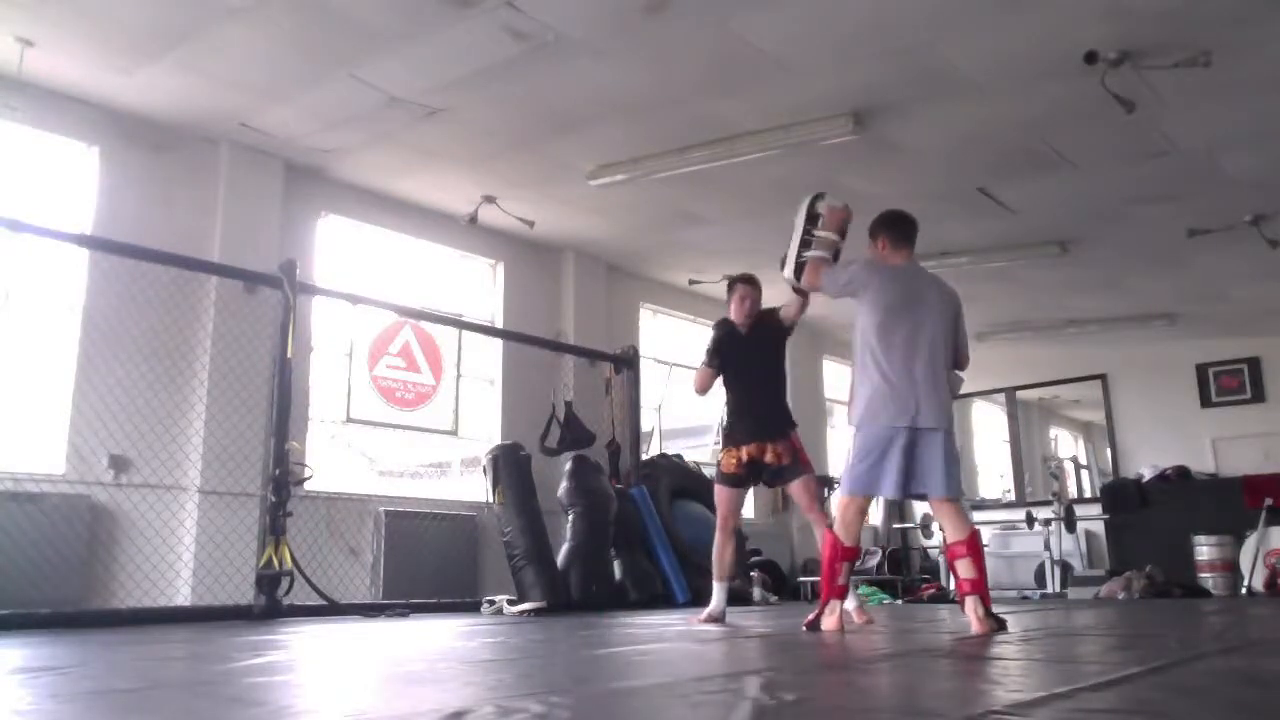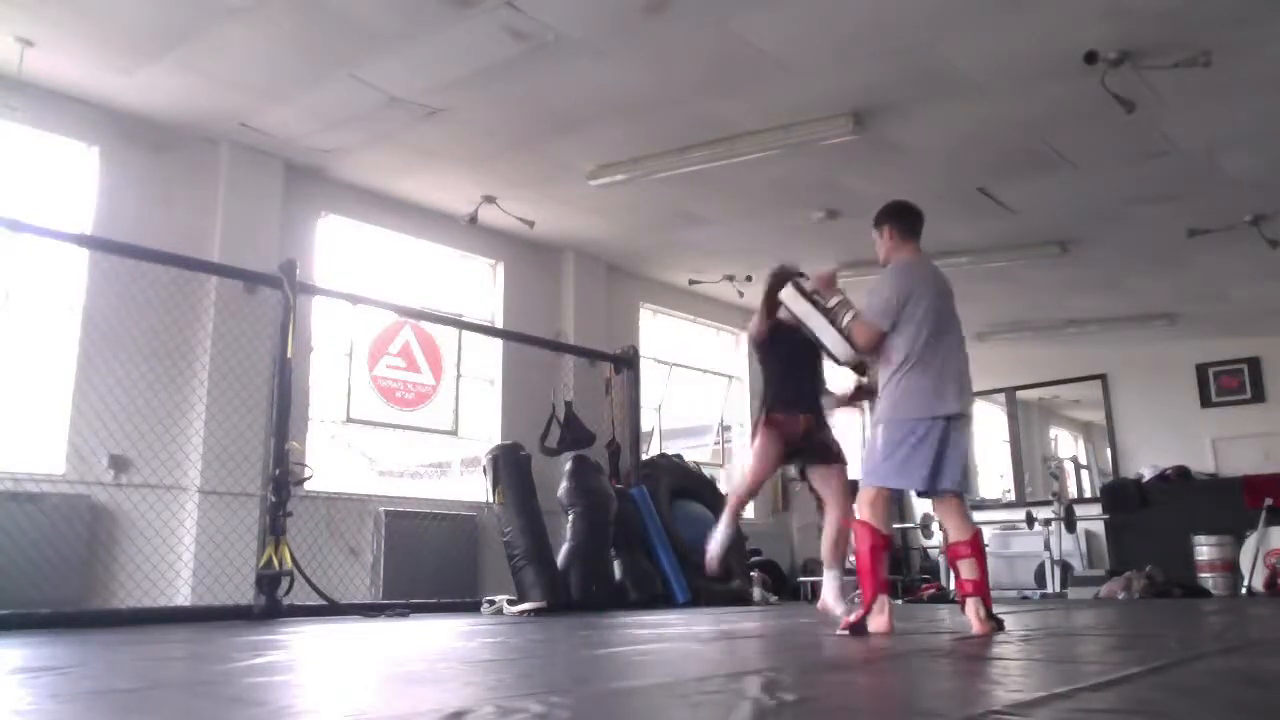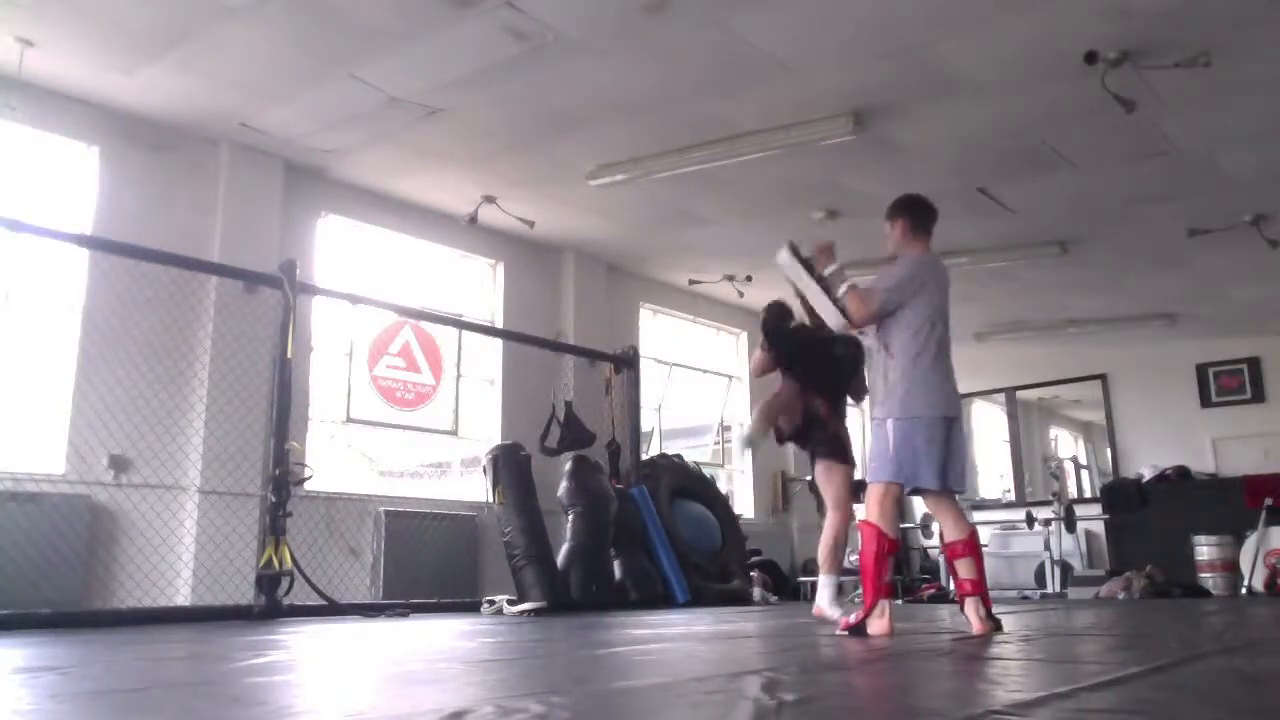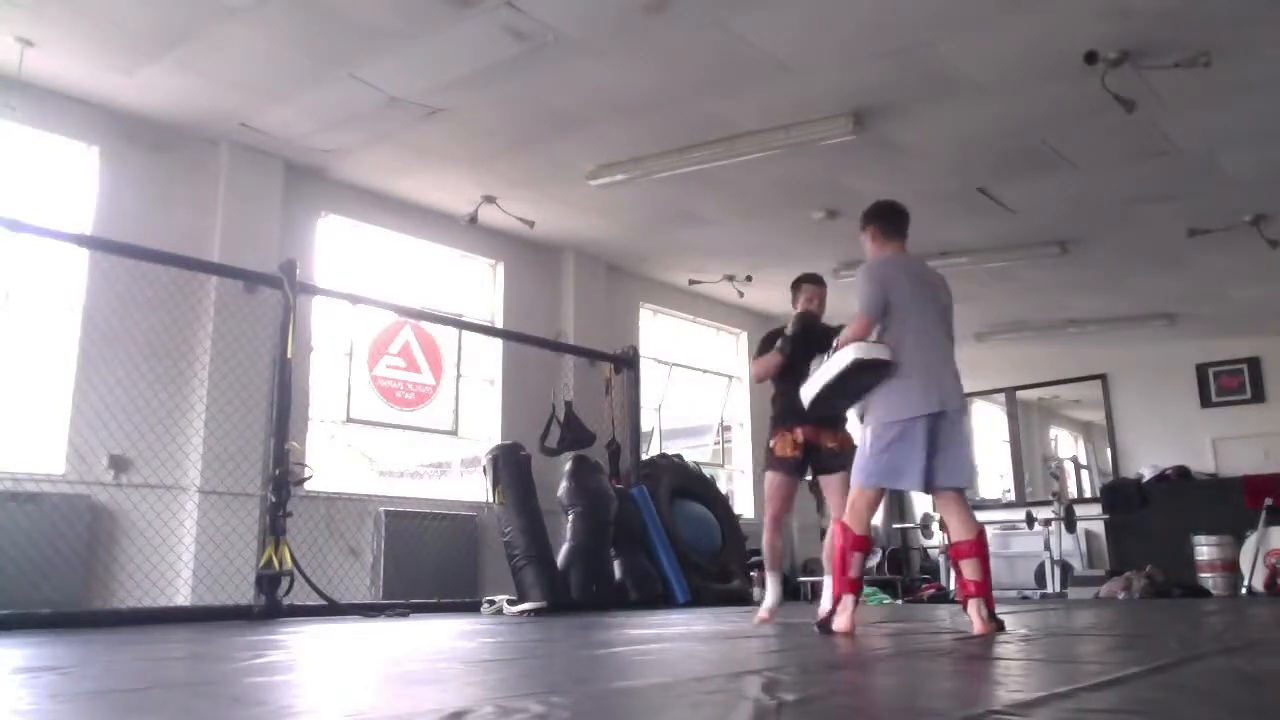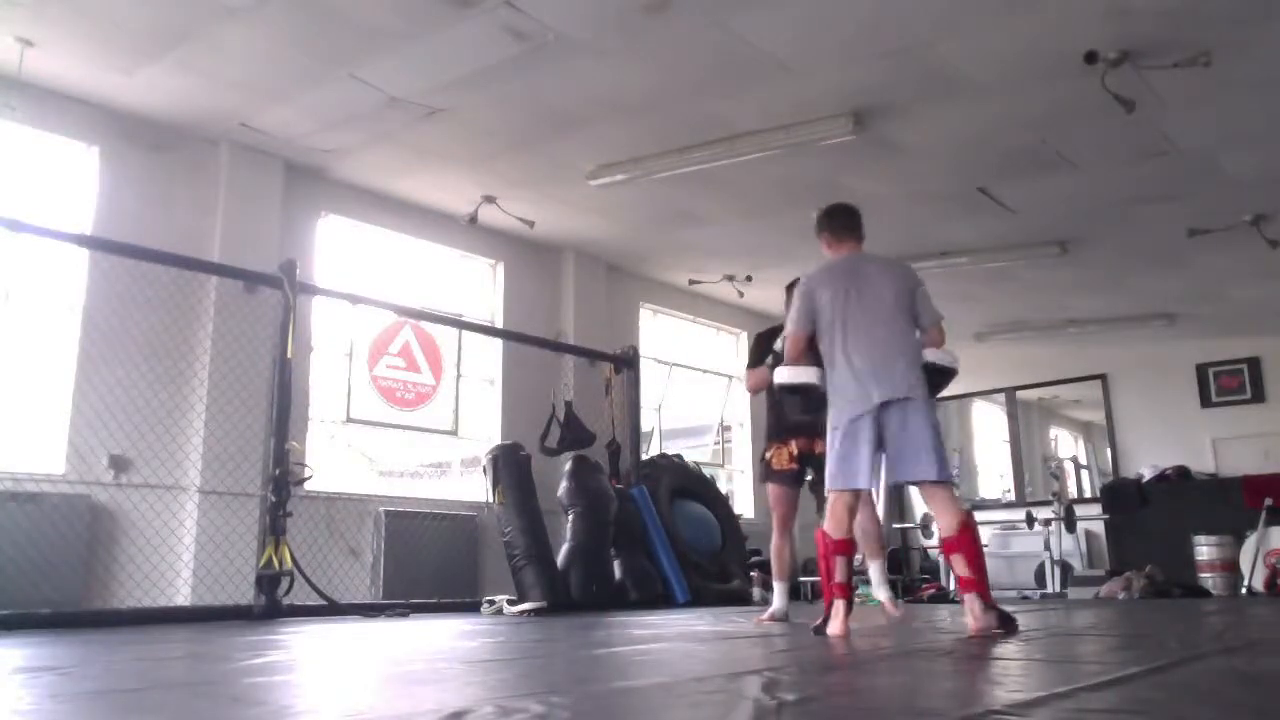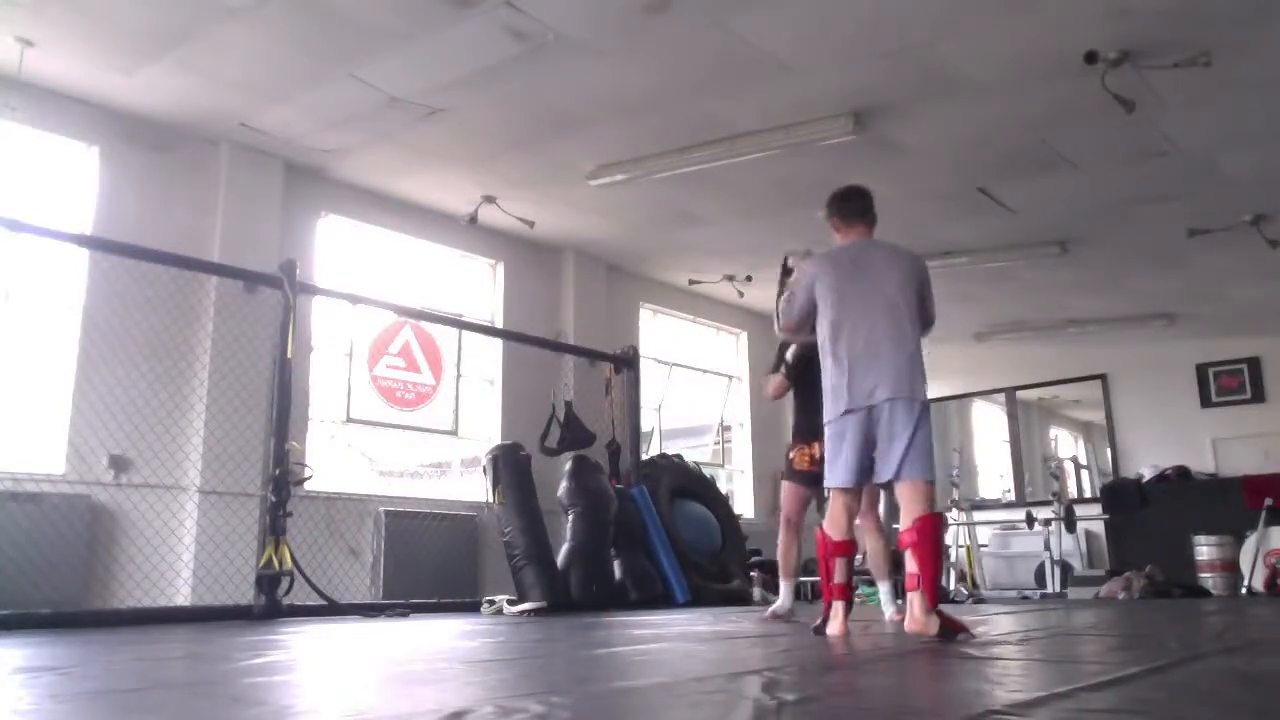
dt=0.3s
person 1, frame 1
left shoulder: (870, 273)
right shoulder: (945, 293)
left elbow: (809, 280)
right elbow: (960, 360)
left wrist: (828, 232)
left hip: (881, 415)
right hip: (933, 415)
left knee: (849, 508)
right knee: (948, 508)
left ankle: (830, 608)
right ankle: (978, 607)
person 1, frame 2
left shoulder: (897, 275)
right shoulder: (934, 278)
left elbow: (866, 340)
left wrist: (833, 297)
left hip: (907, 406)
right hip: (947, 405)
left knee: (872, 499)
right knee: (950, 504)
left ankle: (875, 608)
right ankle: (978, 608)
person 1, frame 3
left shoulder: (913, 267)
right shoulder: (928, 269)
left elbow: (859, 313)
right elbow: (883, 318)
left wrist: (831, 270)
left hip: (907, 402)
right hip: (935, 403)
left knee: (881, 497)
right knee: (942, 501)
left ankle: (876, 610)
right ankle: (977, 607)
person 1, frame 4
left shoulder: (877, 271)
right shoulder: (935, 278)
left elbow: (858, 333)
left wrist: (835, 354)
left hip: (896, 402)
right hip: (945, 400)
left knee: (861, 500)
right knee: (952, 501)
left ankle: (845, 606)
right ankle: (979, 607)
person 1, frame 5
left shoulder: (813, 282)
right shoulder: (900, 272)
left elbow: (793, 352)
right elbow: (936, 337)
left wrist: (823, 354)
left hip: (850, 401)
right hip: (906, 393)
left knee: (841, 503)
right knee: (938, 494)
left ankle: (838, 611)
right ankle: (977, 603)
person 1, frame 6
left shoulder: (818, 266)
right shoulder: (907, 261)
left elbow: (788, 326)
right elbow: (926, 321)
left hip: (844, 394)
right hip: (900, 388)
left knee: (842, 500)
right knee: (914, 494)
left ankle: (835, 611)
right ankle: (921, 608)
person 2, frame 1
left shoulder: (771, 325)
right shoulder: (723, 340)
left elbow: (800, 305)
right elbow: (700, 387)
right wrist: (714, 350)
left hip: (779, 439)
right hip: (736, 442)
left knee: (816, 512)
right knee: (725, 523)
right ankle: (717, 604)
person 2, frame 2
left shoulder: (811, 340)
right shoulder: (774, 327)
right elbow: (757, 328)
left wrist: (844, 398)
right wrist: (770, 292)
left hip: (814, 424)
right hip: (780, 418)
left knee: (840, 502)
right knee: (755, 478)
left ankle: (831, 593)
right ankle: (725, 530)
person 2, frame 3
left shoulder: (848, 345)
right shoulder: (794, 335)
left elbow: (858, 395)
right elbow: (757, 370)
left wrist: (853, 363)
right wrist: (769, 339)
left hip: (830, 423)
right hip: (795, 416)
left knee: (841, 507)
right knee: (787, 390)
left ankle: (826, 598)
right ankle: (751, 436)
person 2, frame 4
left shoulder: (835, 336)
right shoulder: (776, 337)
right elbow: (757, 374)
right wrist: (790, 337)
left hip: (830, 431)
right hip: (788, 431)
left knee: (843, 513)
right knee: (774, 515)
left ankle: (829, 599)
right ankle: (772, 597)
person 2, frame 5
right shoulder: (768, 339)
right elbow: (752, 384)
right wrist: (778, 354)
left hip: (825, 435)
right hip: (783, 441)
left knee: (861, 498)
right knee: (781, 523)
left ankle: (880, 585)
right ankle: (779, 602)
person 2, frame 6
right shoulder: (794, 343)
right elbow: (772, 391)
right wrist: (791, 362)
right hip: (807, 443)
left knee: (869, 518)
right knee: (790, 519)
left ankle: (888, 601)
right ankle: (785, 598)
